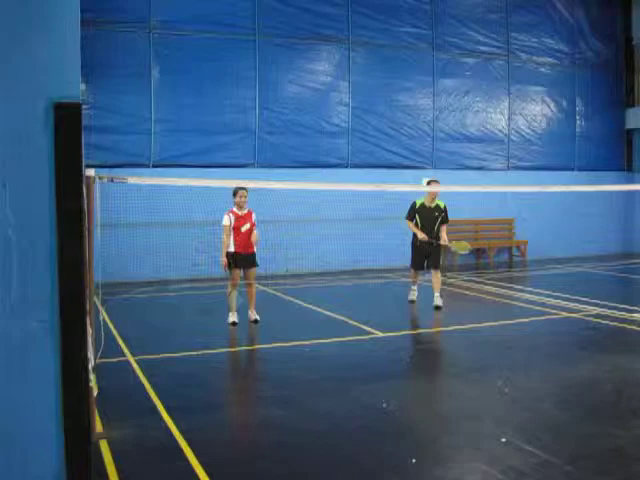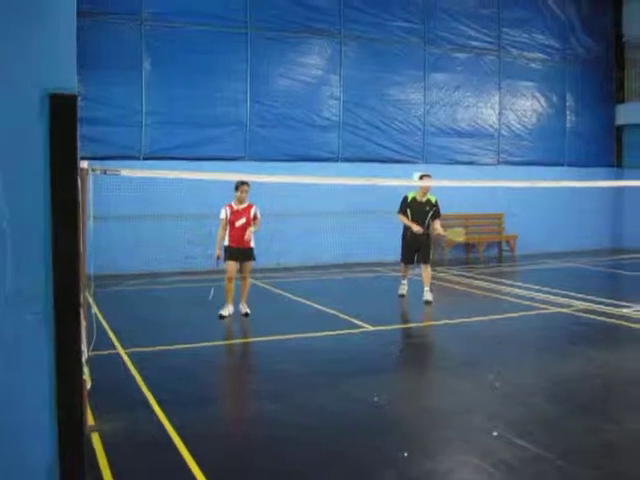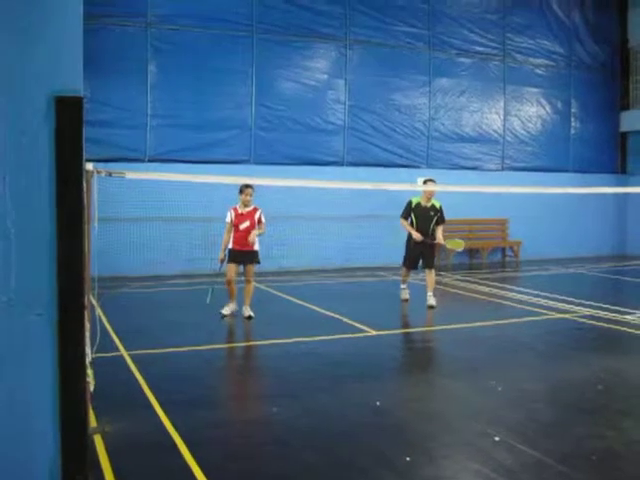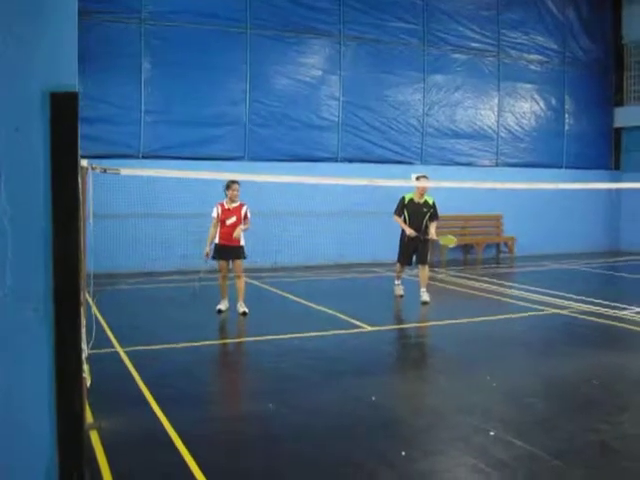
dt=0.5s
person 1, frame 1
left shoulder: (251, 214)
right shoulder: (229, 215)
right elbow: (226, 236)
left wrist: (255, 234)
right wrist: (224, 256)
left hip: (250, 253)
right hip: (235, 253)
left knee: (251, 283)
right knee: (233, 283)
left ankle: (252, 311)
right ankle: (233, 313)
person 1, frame 2
left shoulder: (252, 208)
right shoulder: (227, 209)
left elbow: (257, 225)
right elbow: (222, 229)
left wrist: (251, 230)
right wrist: (218, 248)
left hip: (247, 247)
right hip: (231, 247)
left knee: (245, 276)
right knee: (230, 276)
left ankle: (243, 304)
right ankle: (229, 306)
person 1, frame 3
left shoulder: (257, 212)
right shoulder: (232, 212)
left elbow: (262, 229)
right elbow: (227, 232)
left wrist: (255, 233)
right wrist: (222, 251)
left hip: (250, 250)
right hip: (234, 250)
left knee: (249, 279)
right knee: (229, 279)
left ankle: (246, 307)
right ankle: (231, 304)
person 1, frame 4
left shoulder: (243, 207)
right shoulder: (219, 207)
left elbow: (247, 225)
right elbow: (214, 227)
left wrist: (241, 228)
right wrist: (208, 246)
left hip: (237, 245)
right hip: (221, 245)
left knee: (239, 274)
right knee: (223, 274)
left ankle: (241, 303)
right ankle: (224, 301)
person 2, frame 1
left shoulder: (442, 206)
right shoulder: (416, 204)
left elbow: (444, 224)
right elbow: (409, 221)
left wrist: (443, 234)
right wrist: (418, 232)
left hip: (435, 242)
right hip: (419, 242)
left knee: (435, 269)
right knee: (415, 268)
left ankle: (437, 297)
right ankle: (413, 289)
person 2, frame 2
left shoulder: (433, 201)
right shoulder: (408, 198)
left elbow: (436, 218)
right elbow: (400, 215)
left wrist: (437, 227)
right wrist: (412, 225)
left hip: (425, 237)
right hip: (409, 236)
left knee: (425, 263)
right knee: (405, 262)
left ankle: (427, 291)
right ankle: (404, 283)
person 2, frame 3
left shoulder: (437, 206)
right shoulder: (412, 203)
left elbow: (440, 224)
right elbow: (403, 220)
left wrist: (439, 234)
right wrist: (413, 232)
left hip: (429, 242)
right hip: (414, 241)
left knee: (430, 268)
right knee: (407, 267)
left ankle: (430, 296)
right ankle: (403, 287)
person 2, frame 4
left shoulder: (430, 202)
right shoulder: (405, 199)
left elbow: (434, 220)
right elbow: (397, 216)
left wrist: (432, 230)
right wrist: (406, 228)
left hip: (423, 237)
right hip: (407, 236)
left knee: (423, 264)
right knee: (401, 262)
left ankle: (423, 291)
right ankle: (398, 283)
